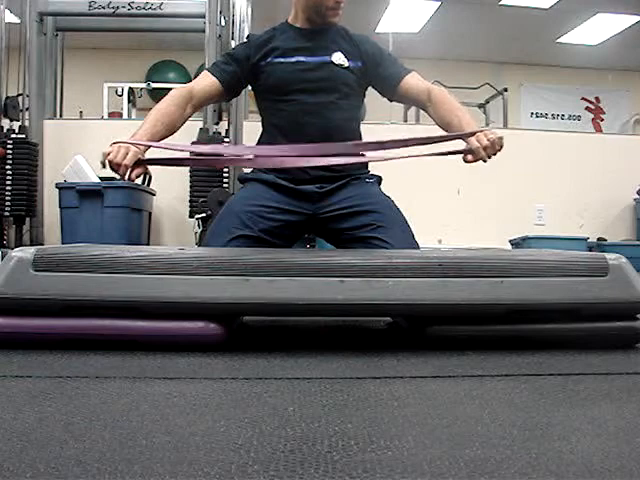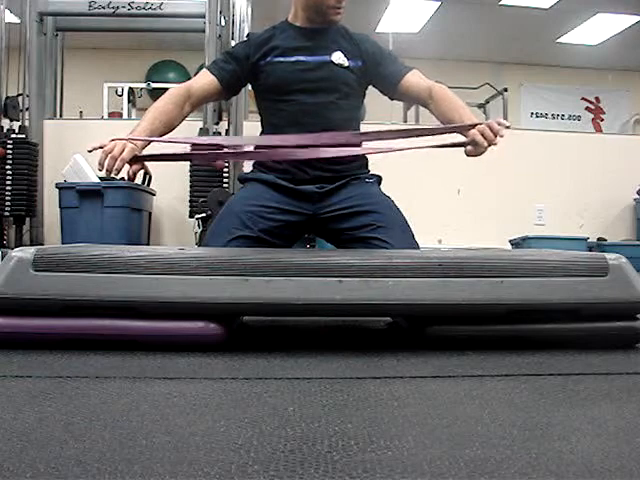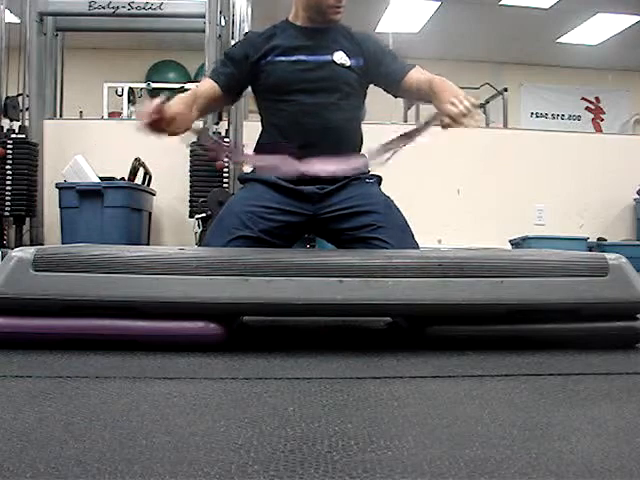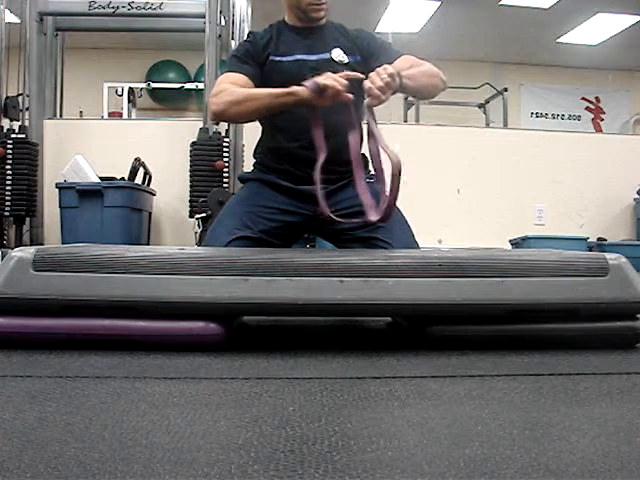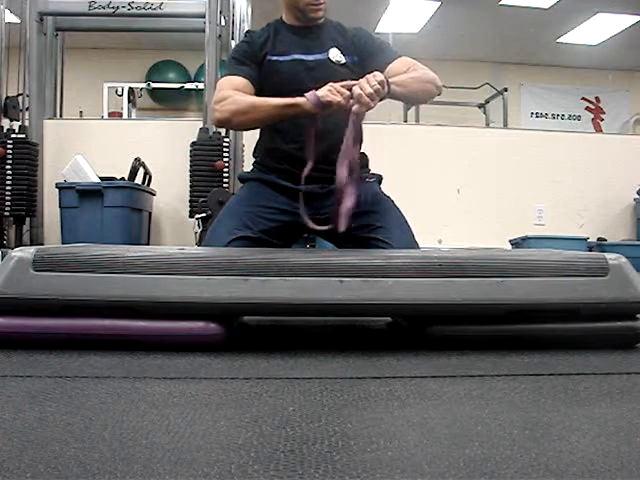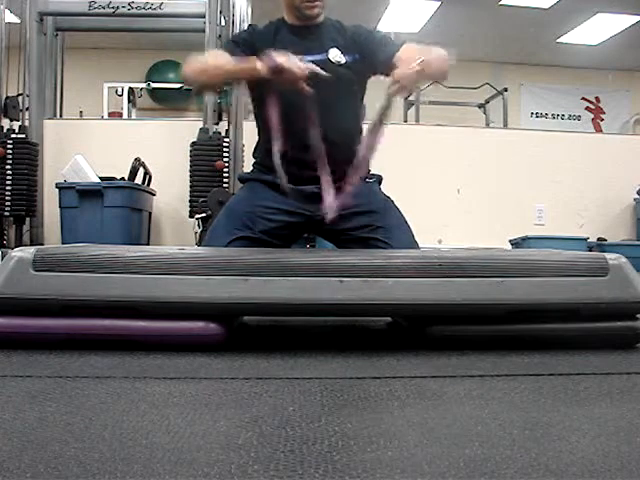
dt=0.4s
person 1, frame 1
left shoulder: (361, 49)
right shoulder: (258, 48)
left elbow: (427, 94)
right elbow: (189, 96)
left wrist: (473, 133)
right wrist: (138, 143)
left hip: (349, 186)
right hip: (273, 186)
person 1, frame 2
left shoulder: (361, 48)
right shoulder: (259, 46)
left elbow: (429, 91)
right elbow: (188, 94)
left wrist: (472, 125)
right wrist: (136, 140)
left hip: (349, 186)
right hip: (273, 186)
person 1, frame 3
left shoulder: (362, 47)
right shoulder: (258, 46)
left elbow: (431, 83)
right elbow: (194, 101)
left wrist: (453, 99)
right wrist: (167, 113)
left hip: (349, 187)
right hip: (272, 186)
person 1, frame 4
left shoulder: (358, 41)
right shoulder: (258, 45)
left elbow: (435, 79)
right elbow: (220, 104)
left wrist: (397, 78)
right wrist: (302, 93)
left hip: (347, 185)
right hip: (274, 185)
person 1, frame 5
left shoulder: (356, 40)
right shoulder: (256, 45)
left elbow: (430, 83)
right elbow: (223, 110)
left wrist: (385, 85)
right wrist: (306, 103)
right hip: (274, 185)
person 1, frame 6
left shoulder: (358, 40)
right shoulder: (257, 39)
left elbow: (436, 59)
right elbow: (194, 72)
left wrist: (422, 64)
right wrist: (259, 67)
right hip: (272, 186)
